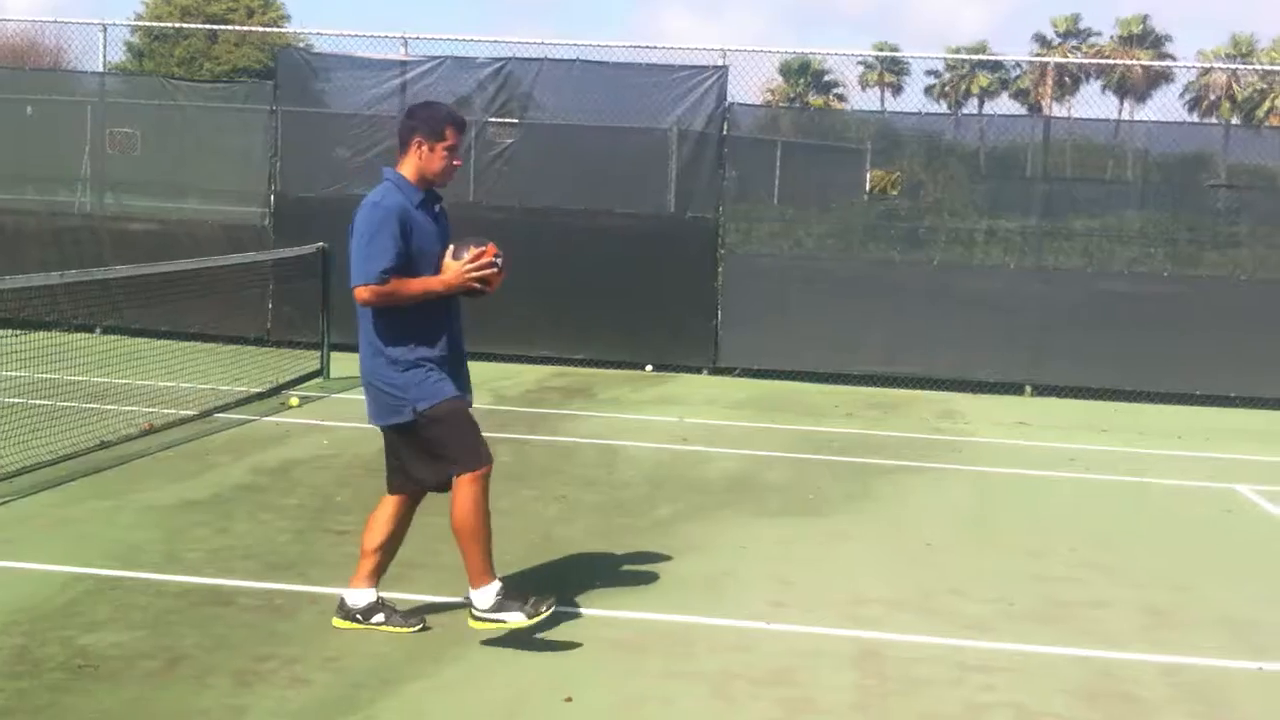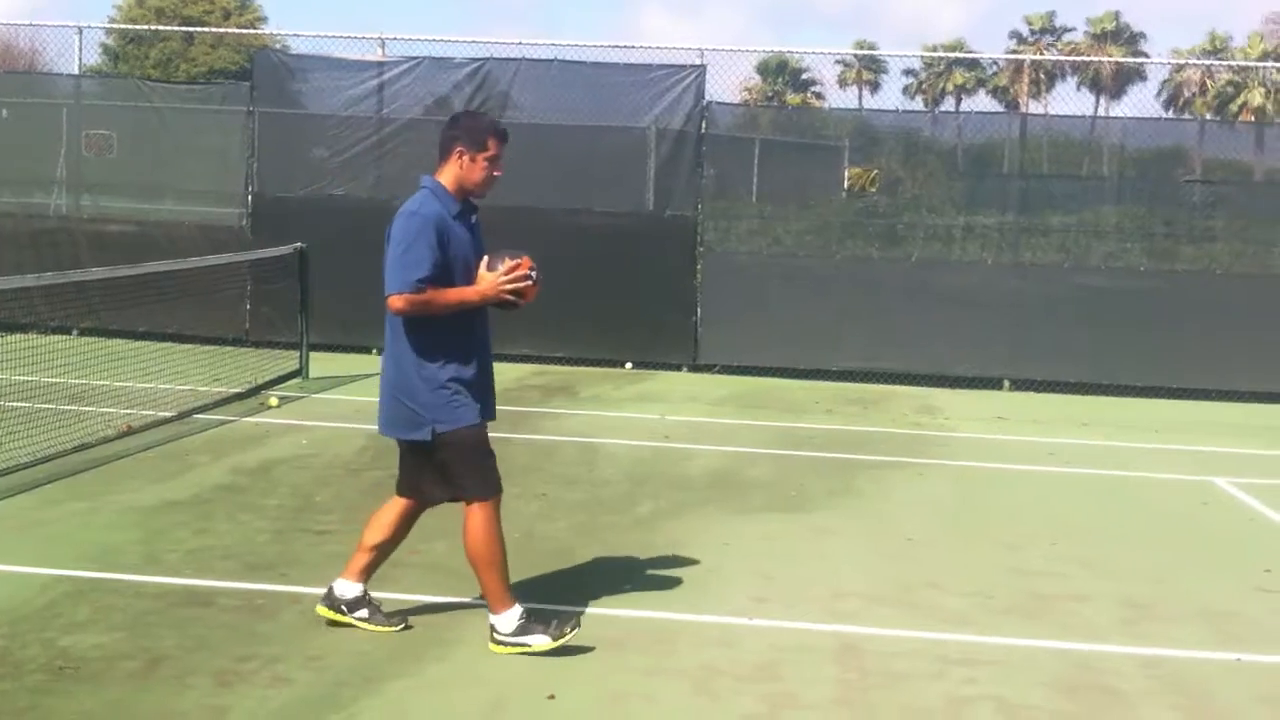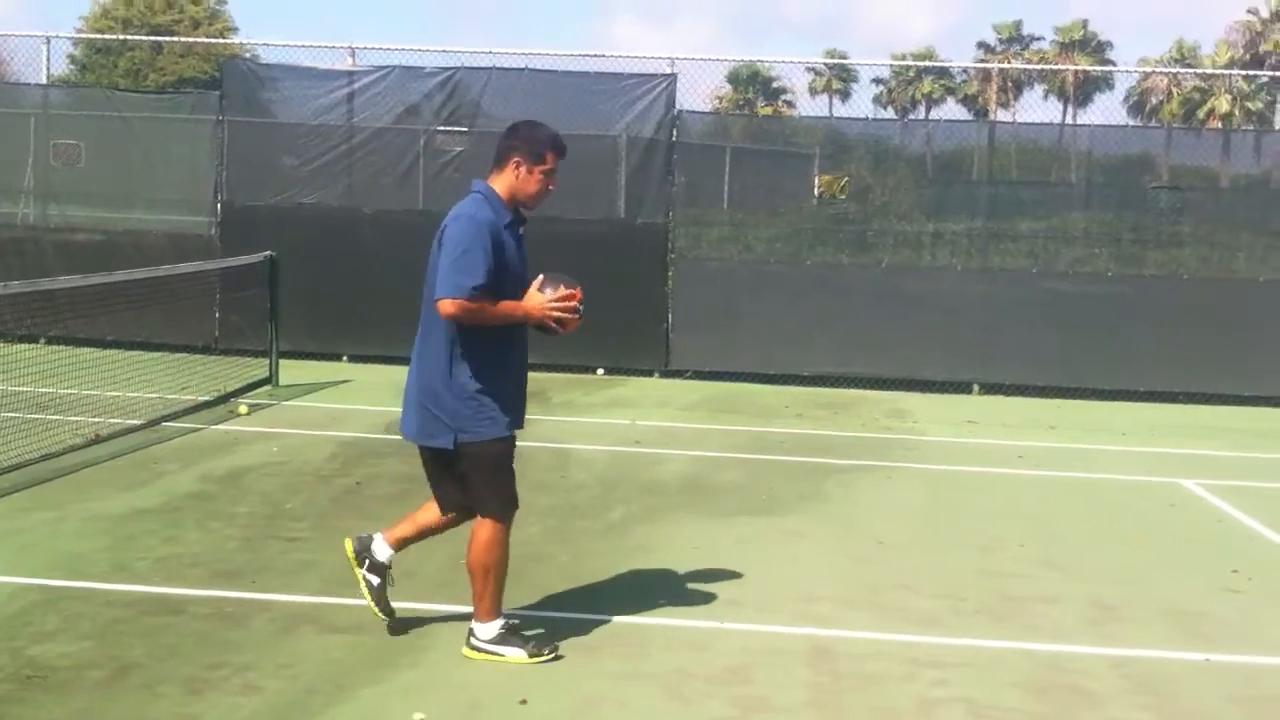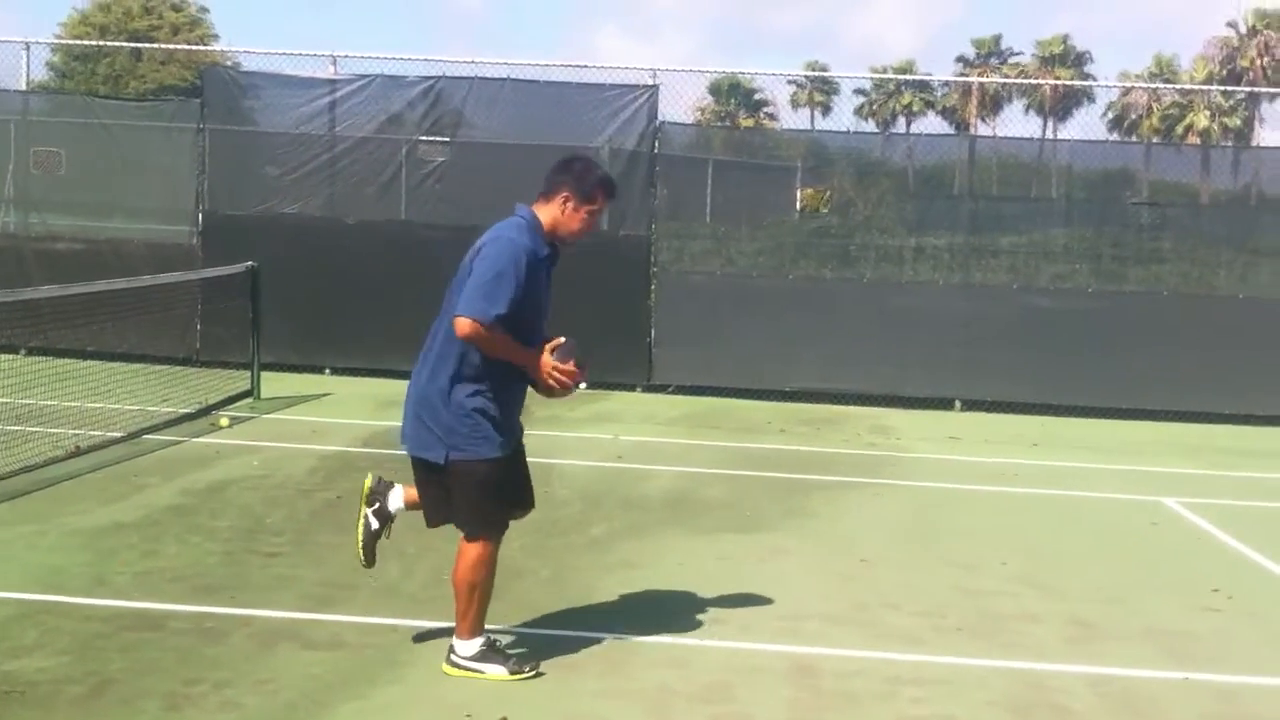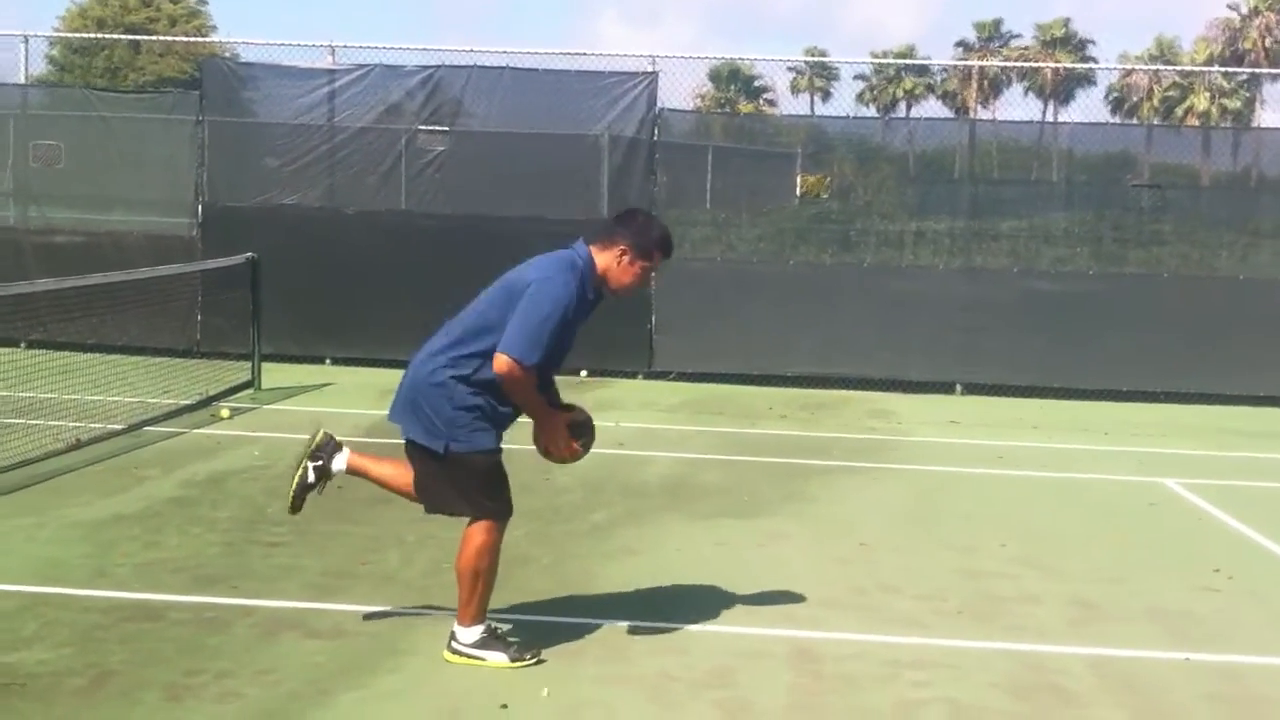
dt=0.4s
person 1, frame 1
left shoulder: (429, 207)
right shoulder: (383, 208)
right elbow: (369, 290)
left wrist: (466, 277)
right wrist: (445, 281)
left hip: (428, 372)
right hip: (406, 374)
left knee: (406, 489)
right knee: (473, 469)
left ankle: (360, 597)
right ankle: (485, 596)
person 1, frame 2
left shoulder: (461, 216)
right shoulder: (422, 217)
right elbow: (402, 299)
left wrist: (497, 288)
right wrist: (480, 292)
left hip: (444, 385)
right hip: (433, 388)
left knee: (414, 493)
right knee: (482, 495)
left ankle: (347, 590)
right ankle: (507, 620)
person 1, frame 3
left shoulder: (503, 221)
right shoulder: (474, 221)
right elbow: (453, 305)
left wrist: (539, 309)
right wrist: (524, 311)
left hip: (476, 393)
right hip: (463, 396)
left knee: (466, 500)
right knee: (495, 510)
left ankle: (379, 548)
right ankle: (488, 631)
person 1, frame 4
left shoulder: (533, 246)
right shoulder: (510, 246)
right elbow: (469, 325)
left wrist: (541, 361)
right wrist: (532, 363)
left hip: (483, 408)
right hip: (460, 410)
left knee: (509, 505)
right knee: (484, 529)
left ankle: (393, 498)
right ankle: (468, 649)
person 1, frame 5
left shoulder: (575, 277)
right shoulder: (558, 284)
left elbow: (533, 358)
right elbow: (507, 365)
left wrist: (553, 412)
right wrist: (548, 424)
left hip: (445, 390)
right hip: (451, 396)
left knee: (438, 489)
right knee: (489, 514)
left ankle: (337, 458)
right ankle: (469, 636)
